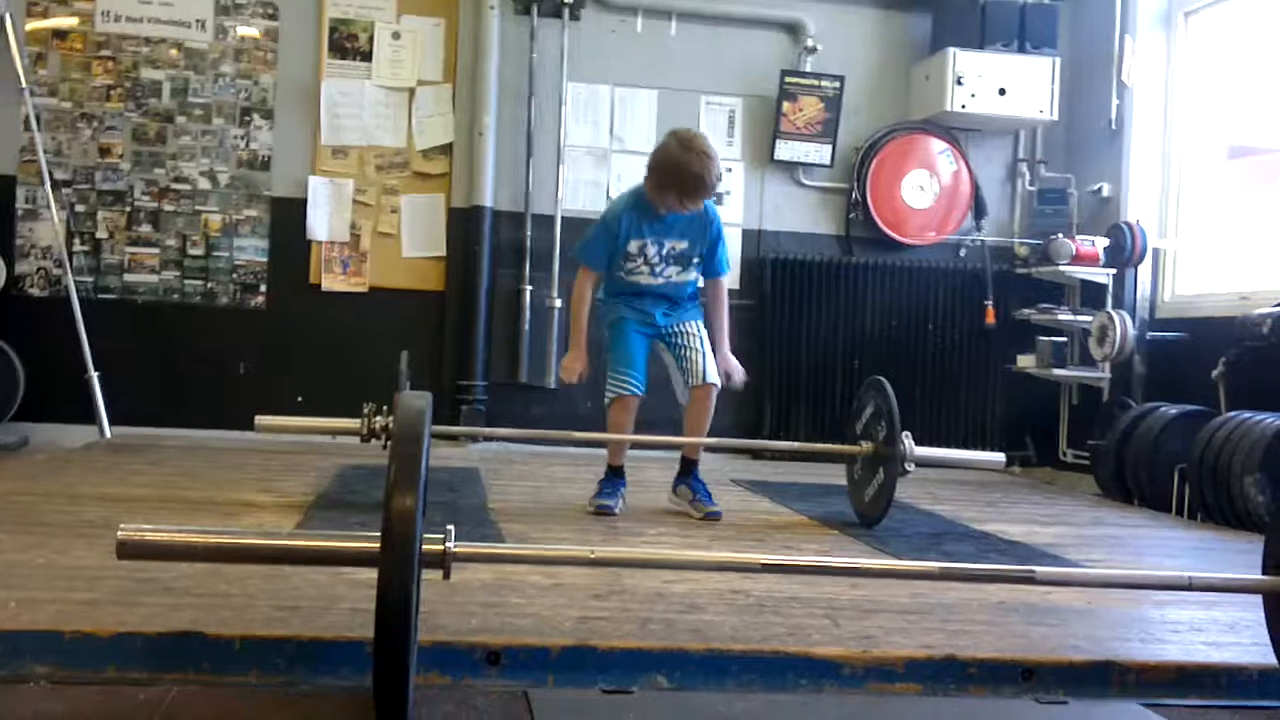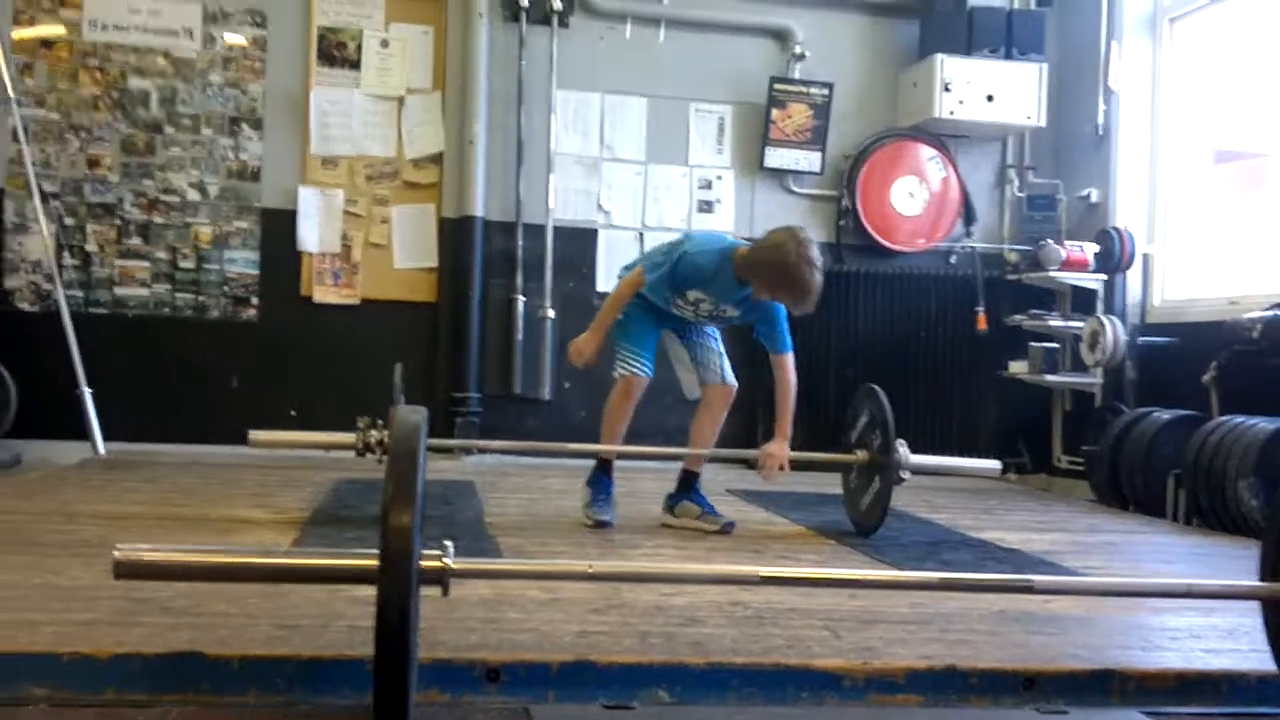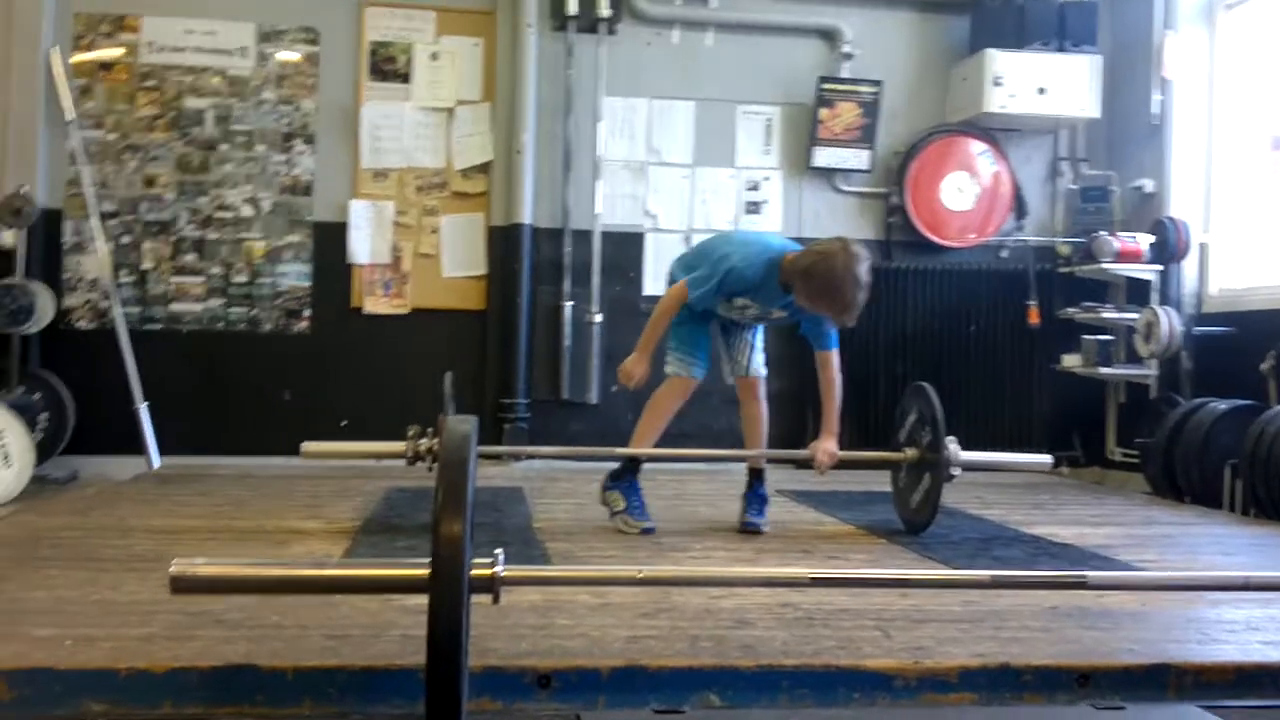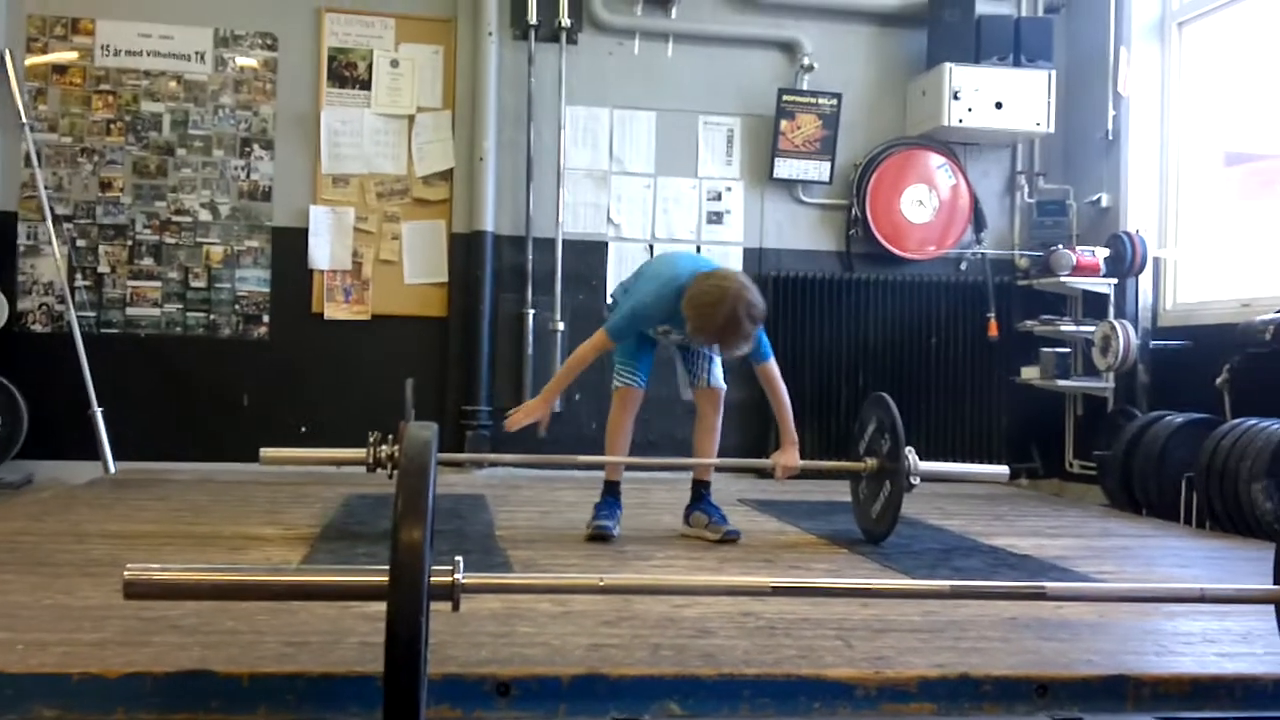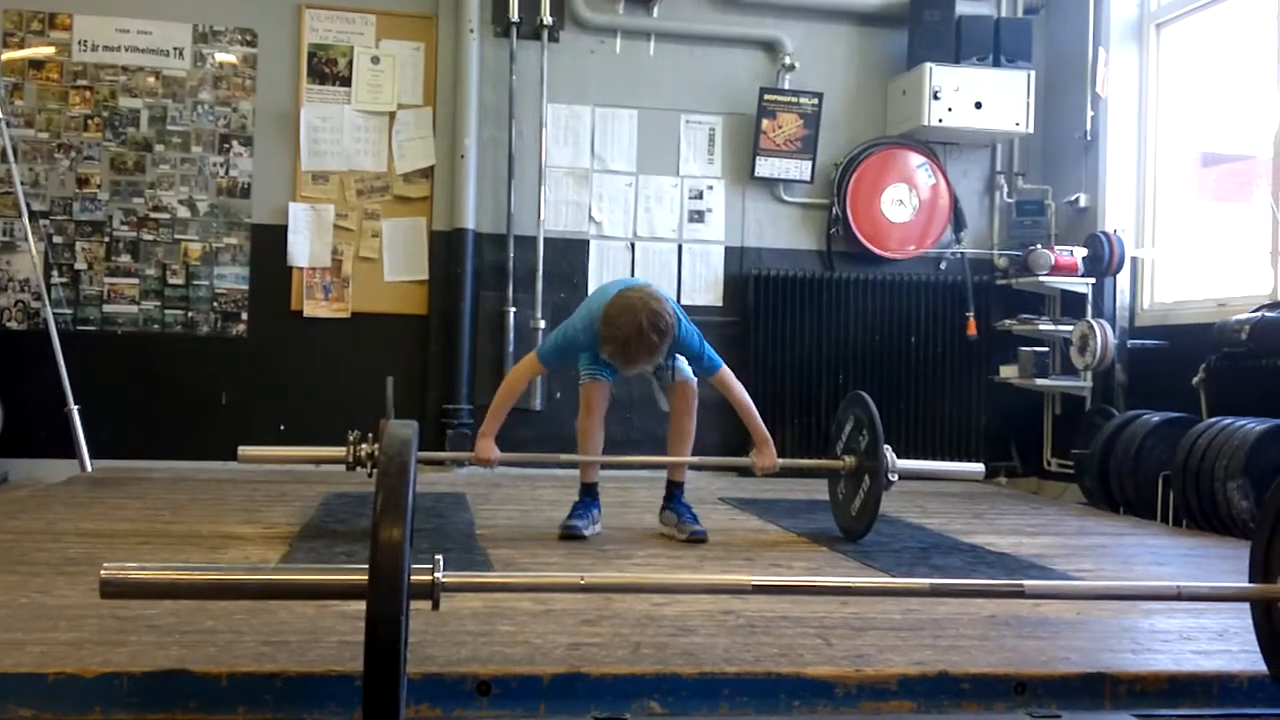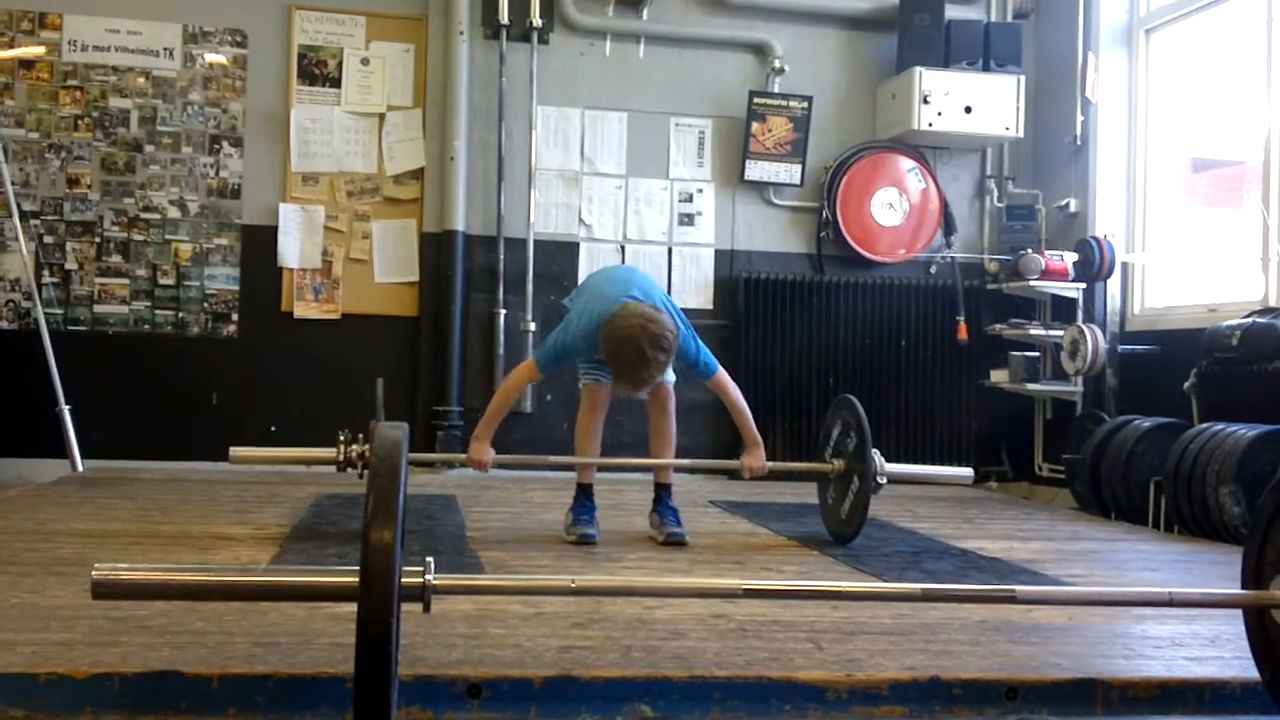
dt=0.5s
person 1, frame 1
left shoulder: (708, 219)
right shoulder: (622, 215)
left elbow: (716, 284)
right elbow: (587, 278)
left wrist: (723, 349)
right wrist: (577, 347)
left hip: (682, 310)
right hip: (629, 309)
left knee: (706, 385)
right knee: (627, 394)
left ankle: (687, 479)
right ankle: (613, 478)
person 1, frame 2
left shoulder: (768, 301)
right shoulder: (700, 255)
left elbow: (784, 367)
right elbow: (632, 280)
left wrist: (780, 439)
right wrist: (594, 334)
left hip: (695, 319)
right hip: (646, 301)
left knee: (722, 389)
right knee: (633, 380)
left ankle: (684, 492)
right ankle: (601, 479)
person 1, frame 3
left shoulder: (814, 295)
right shoulder: (747, 265)
left elbow: (828, 363)
right elbow: (676, 294)
left wrist: (828, 436)
right wrist: (642, 355)
left hip: (741, 310)
right hip: (693, 296)
left knee: (752, 384)
right knee: (684, 379)
left ankle: (756, 491)
right ankle: (623, 480)
person 1, frame 4
left shoulder: (740, 313)
right shoulder: (654, 298)
left elbow: (770, 375)
right elbow: (594, 346)
left wrist: (789, 445)
right wrist: (545, 399)
left hip: (699, 319)
right hip: (644, 319)
left knee: (711, 394)
right knee: (629, 393)
left ankle: (699, 504)
right ankle: (609, 500)
person 1, frame 5
left shoulder: (677, 329)
right shoulder: (586, 327)
left elbow: (729, 384)
right elbow: (522, 371)
left wrist: (764, 445)
right wrist: (486, 436)
left hip: (657, 339)
right hip: (604, 340)
left knee: (686, 391)
right knee: (593, 395)
left ankle: (674, 502)
right ankle: (588, 501)
person 1, frame 6
left shoulder: (676, 333)
right shoulder: (582, 330)
left elbow: (727, 387)
right elbow: (520, 377)
left wrist: (754, 447)
right wrist: (481, 440)
left hip: (645, 305)
right hip: (591, 314)
left knee: (663, 398)
right knee: (596, 396)
left ankle: (663, 503)
right ankle: (583, 502)
